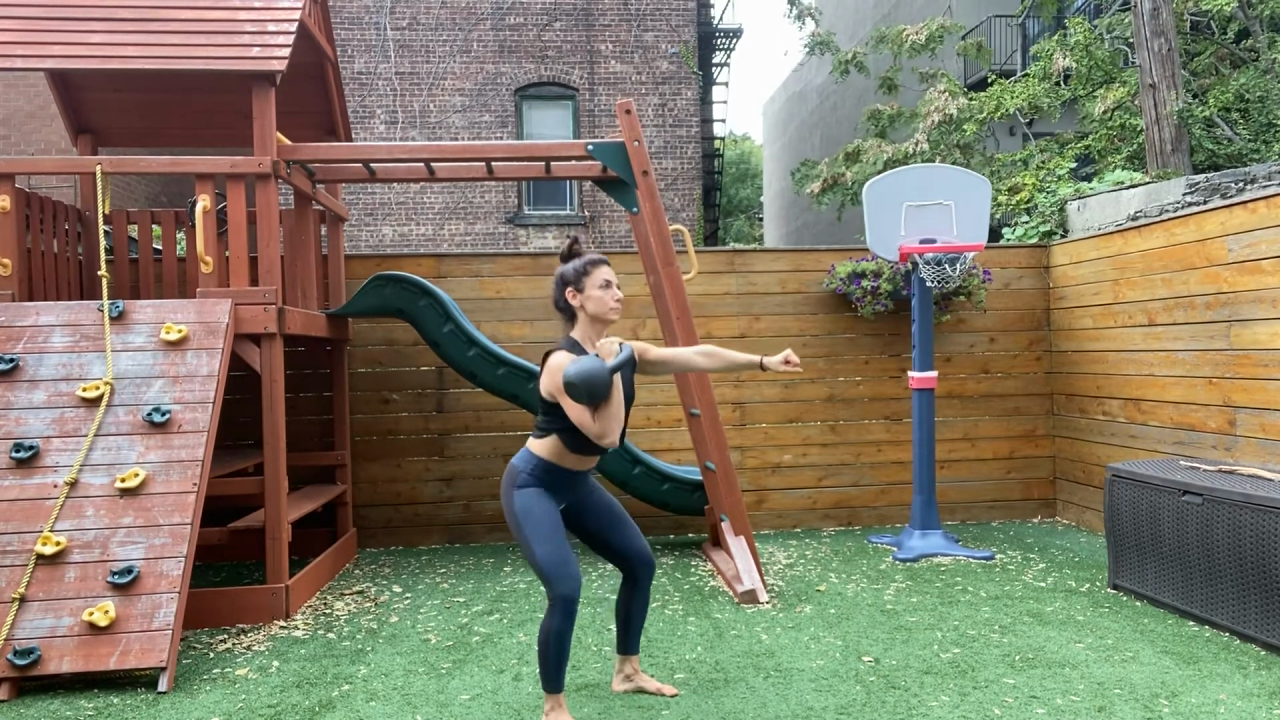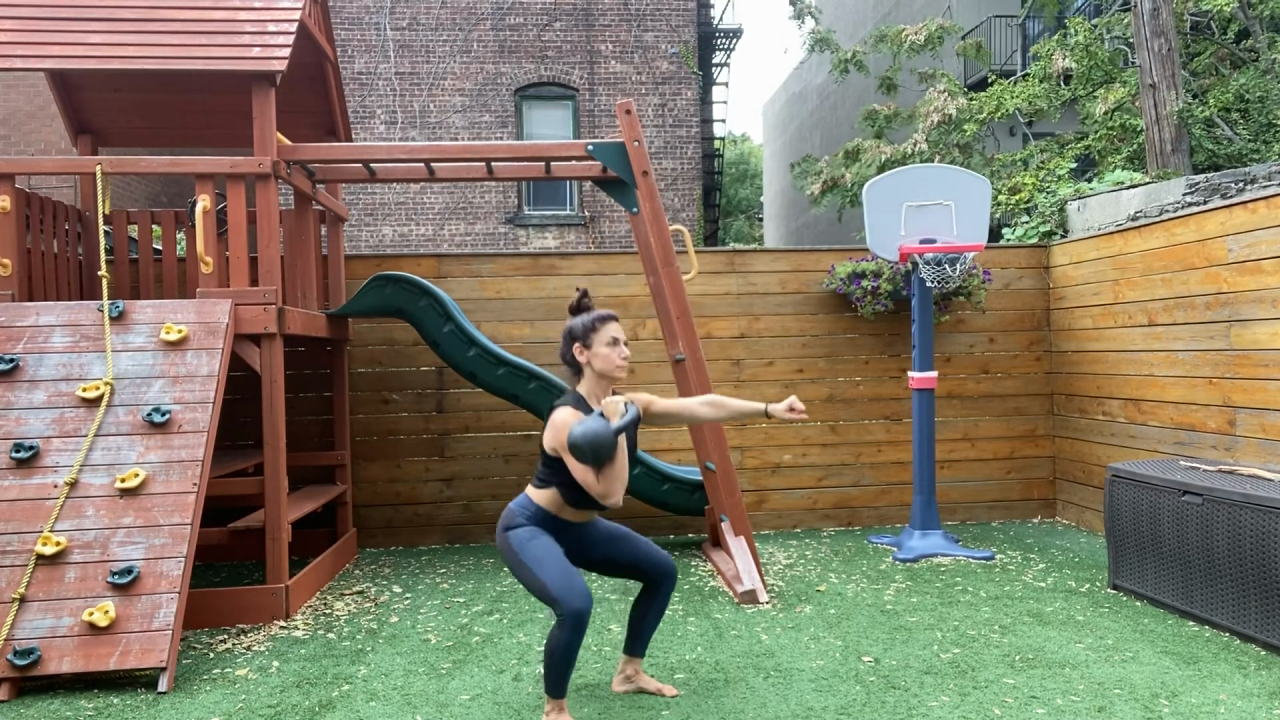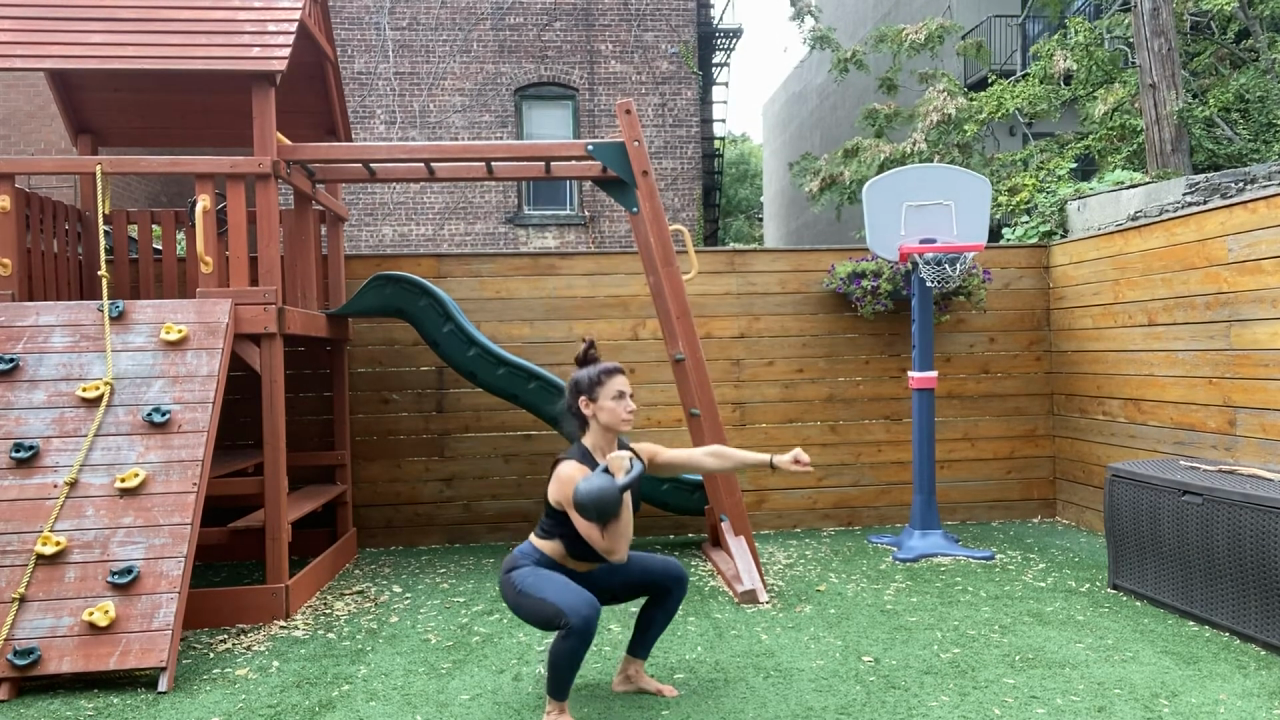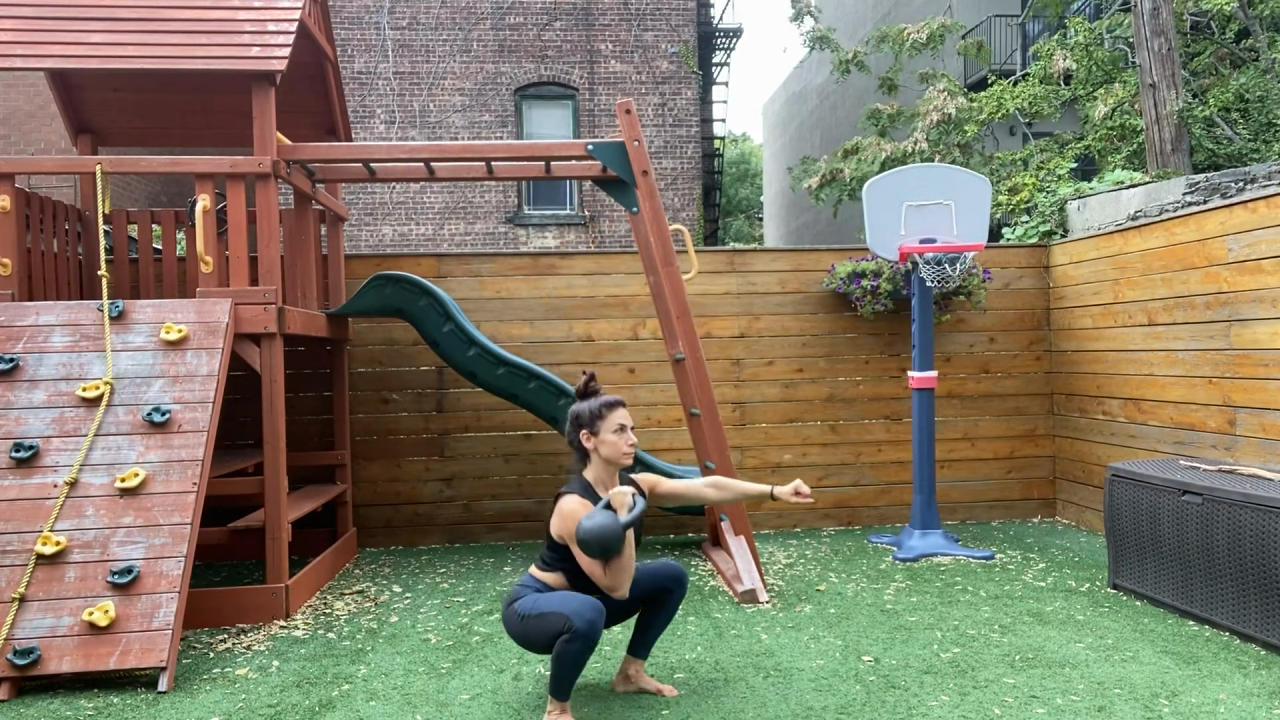
dt=0.3s
person 1, frame 1
left shoulder: (622, 352)
right shoulder: (562, 363)
left elbow: (697, 356)
right elbow: (606, 435)
left wrist: (764, 362)
right wrist: (607, 369)
left hip: (577, 483)
right hip: (532, 485)
left knee: (639, 563)
right knee: (565, 589)
left ankle: (627, 670)
person 1, frame 2
left shoulder: (628, 404)
right shoulder: (566, 418)
left elbow: (703, 406)
right elbow: (610, 494)
left wrist: (769, 409)
right wrist: (615, 429)
left hip: (578, 526)
right hip: (529, 527)
left knee: (661, 570)
right knee: (575, 604)
left ankle: (629, 671)
person 1, frame 3
left shoulder: (631, 454)
right shoulder: (571, 472)
left elbow: (708, 457)
right elbow: (615, 551)
left wrist: (775, 460)
right wrist: (619, 483)
left hip: (583, 573)
right hip: (530, 574)
left knee: (672, 576)
right knee: (581, 613)
left ankle: (631, 671)
person 1, frame 4
left shoulder: (634, 486)
right shoulder: (574, 505)
left elbow: (709, 488)
right elbow: (618, 589)
left wrist: (776, 491)
right wrist: (622, 518)
right hip: (531, 604)
left knee: (672, 576)
right knee: (587, 615)
left ankle: (630, 671)
